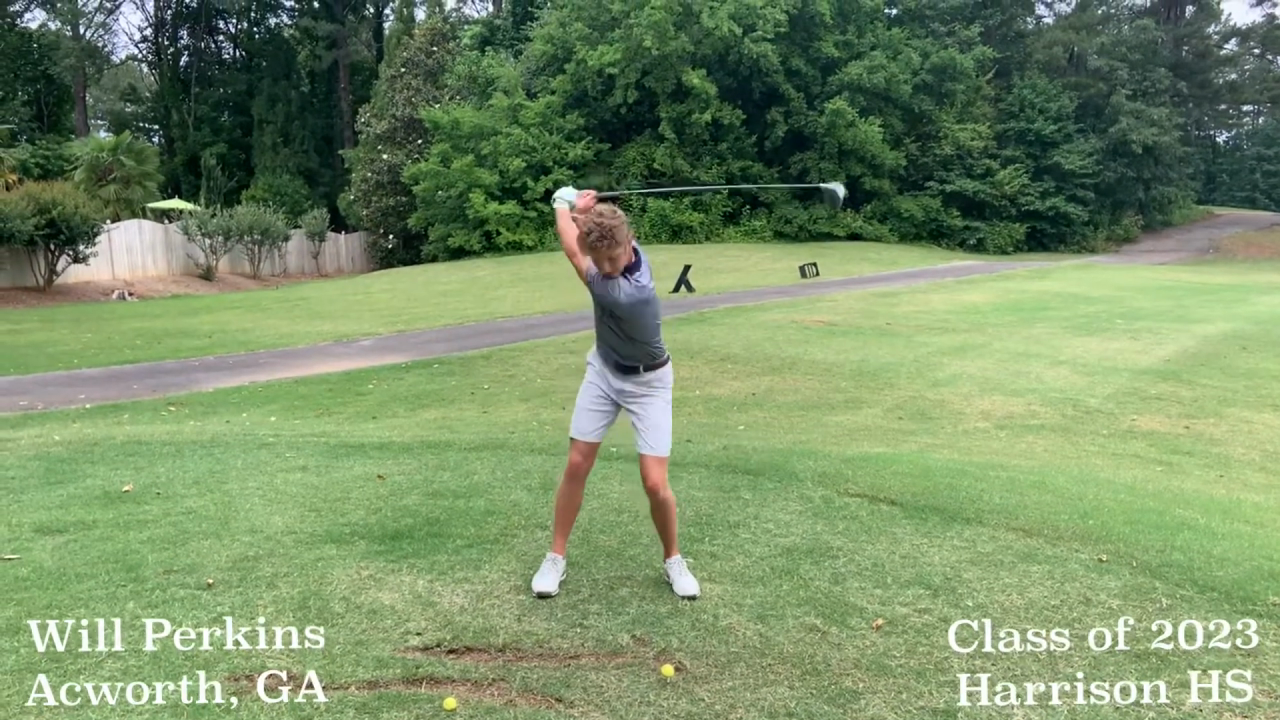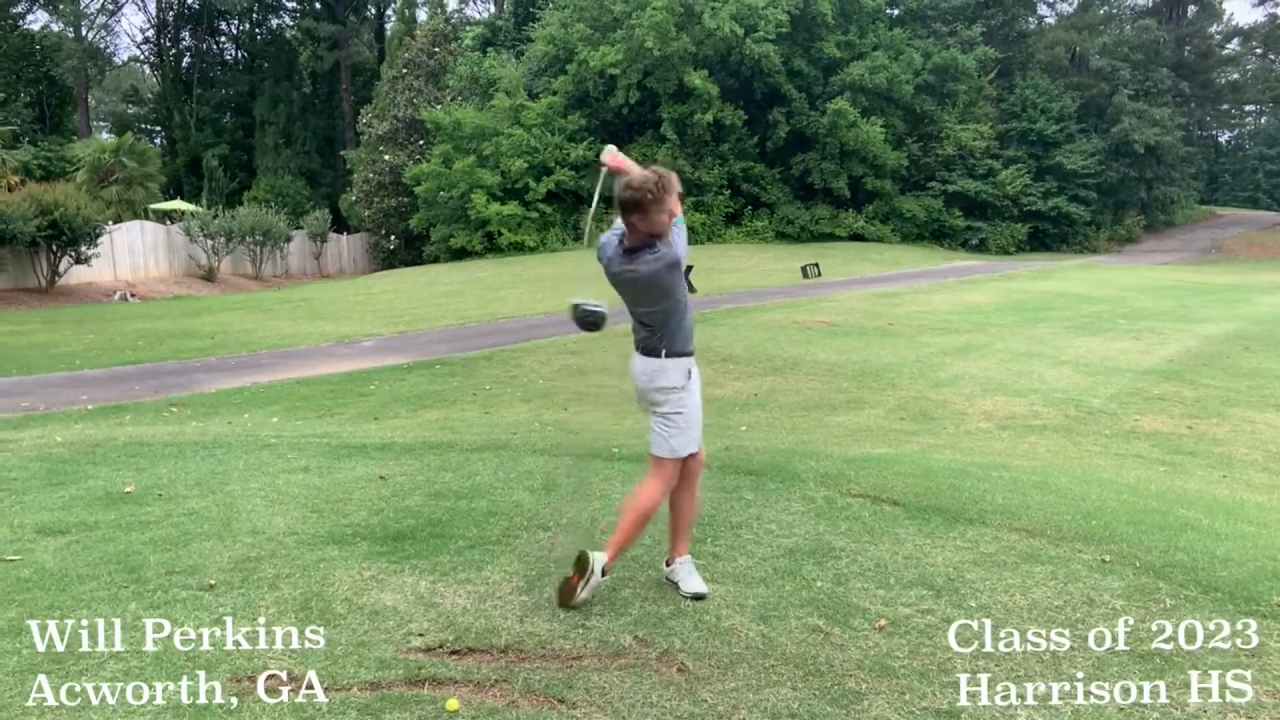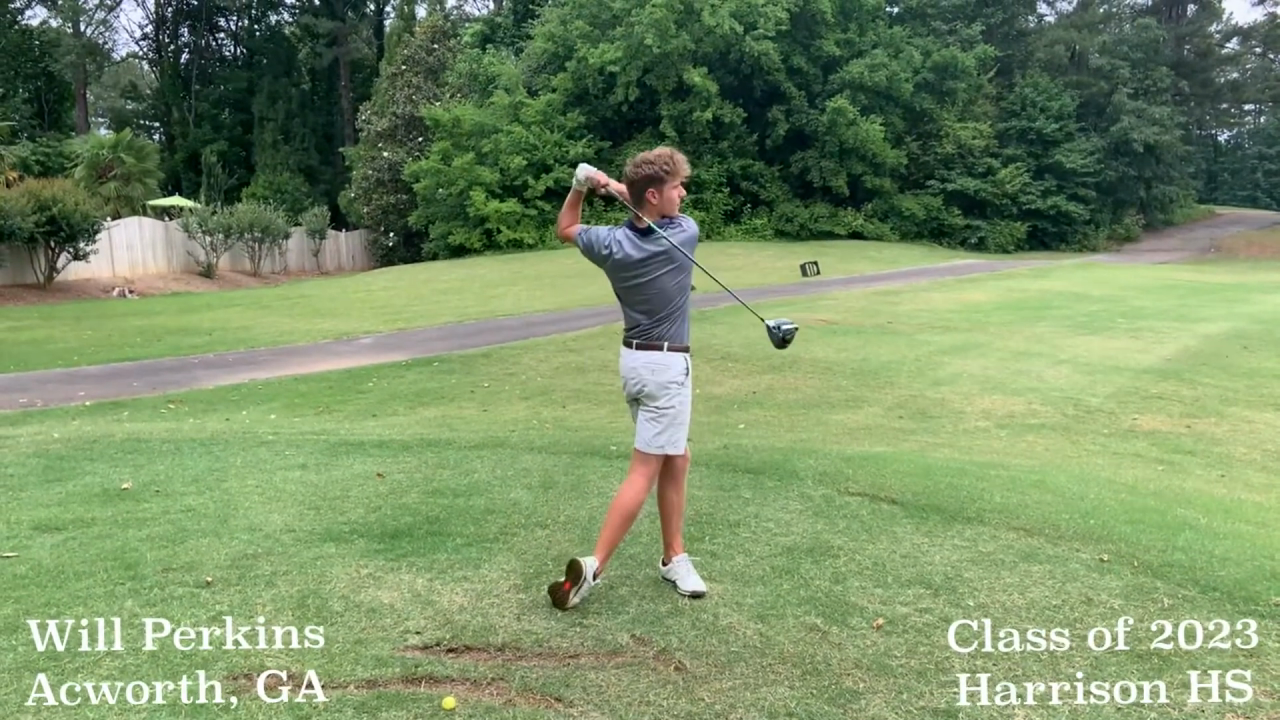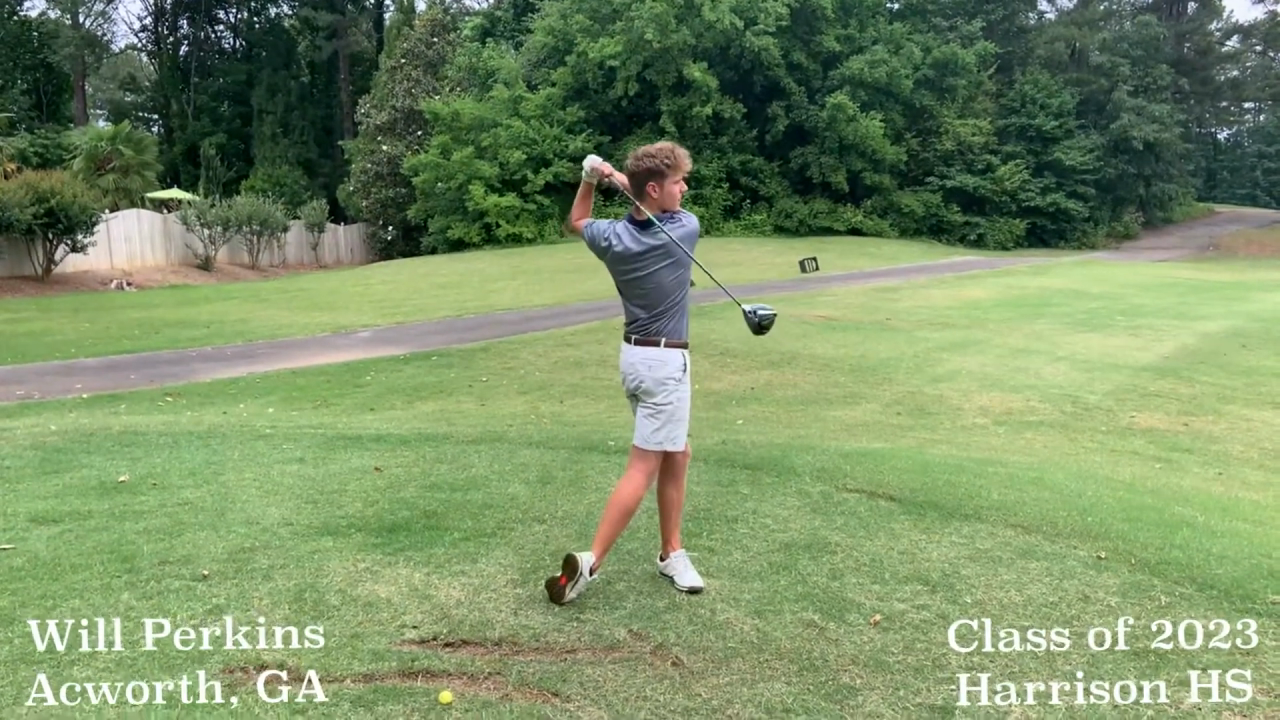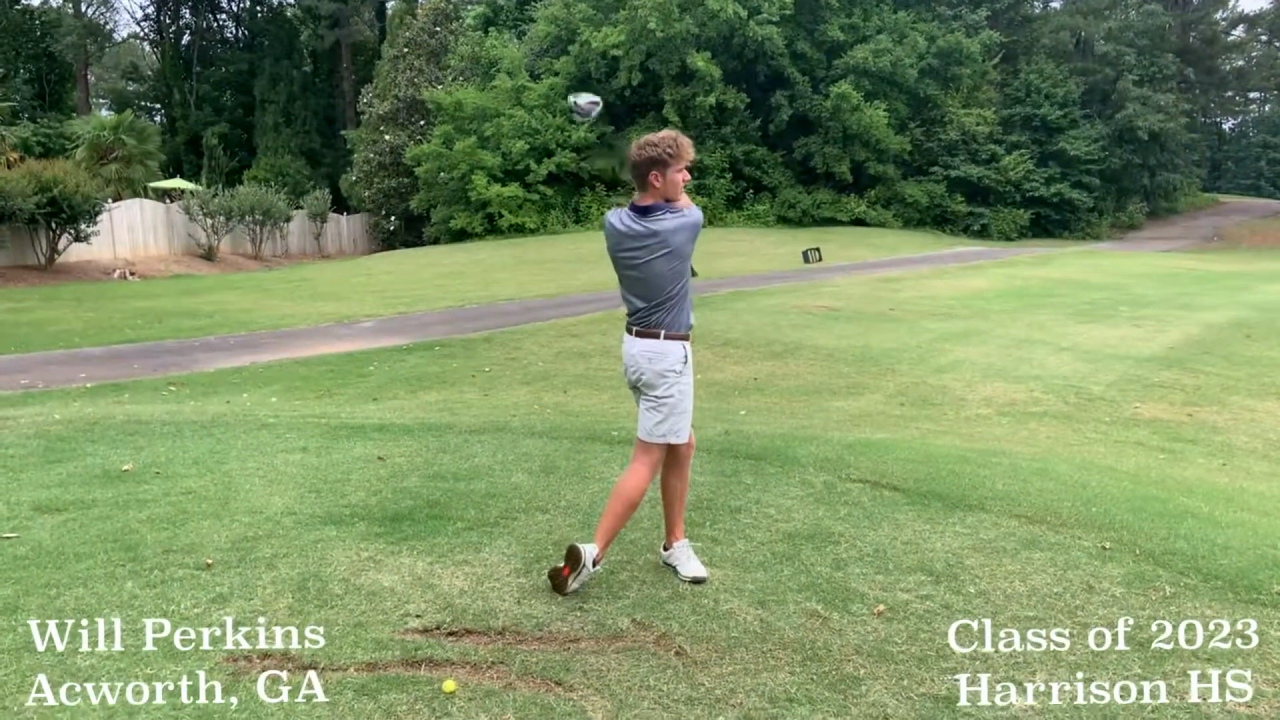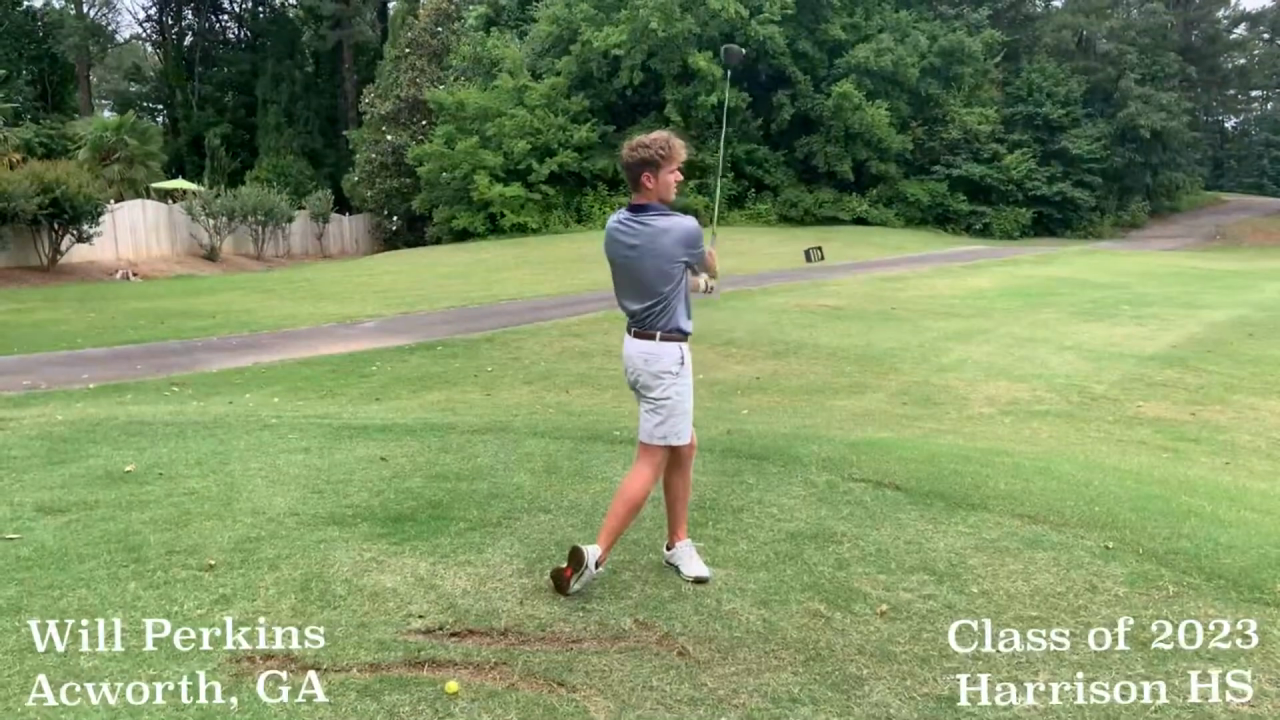
dt=0.5s
person 1, frame 1
left shoulder: (628, 294)
right shoulder: (617, 252)
left elbow: (572, 251)
left wrist: (563, 206)
right wrist: (583, 210)
left hip: (646, 382)
right hip: (604, 370)
left knee: (654, 482)
right knee: (577, 465)
left ankle: (673, 560)
right ankle: (556, 556)
person 1, frame 2
left shoulder: (611, 248)
right shoulder: (665, 256)
left elbow: (635, 210)
right elbow: (668, 216)
left wrist: (622, 170)
right wrist: (624, 164)
left hip: (652, 362)
right hip: (671, 370)
left knee: (692, 461)
right knee: (664, 475)
left ankle: (679, 557)
right ankle: (601, 562)
person 1, frame 3
left shoulder: (610, 244)
right shoulder: (685, 234)
left elbow: (566, 228)
right elbow: (668, 216)
left wrist: (580, 185)
right wrist: (615, 186)
left hip: (634, 360)
right hip: (665, 365)
left knee: (676, 461)
right knee: (645, 471)
left ankle: (674, 557)
right ankle: (592, 567)
person 1, frame 4
left shoulder: (611, 237)
right shoulder: (685, 231)
left elbow: (577, 222)
right elbow: (672, 213)
left wrist: (589, 178)
right wrist: (622, 179)
left hip: (634, 354)
right hip: (665, 361)
left knee: (677, 455)
right knee: (643, 468)
left ankle: (671, 553)
right ankle: (588, 562)
person 1, frame 5
left shoulder: (615, 225)
right shoulder: (686, 223)
left wrist: (640, 167)
right wrist: (652, 169)
left hip: (637, 345)
right hip: (666, 353)
left knee: (681, 446)
right knee: (648, 460)
left ankle: (675, 543)
right ankle: (591, 554)
person 1, frame 6
left shoulder: (615, 227)
right shoulder: (683, 229)
right elbow: (708, 266)
right wrist: (706, 276)
left hip: (638, 345)
right hip: (665, 353)
left knee: (684, 446)
right knee: (651, 461)
left ankle: (678, 542)
right ankle: (594, 555)
